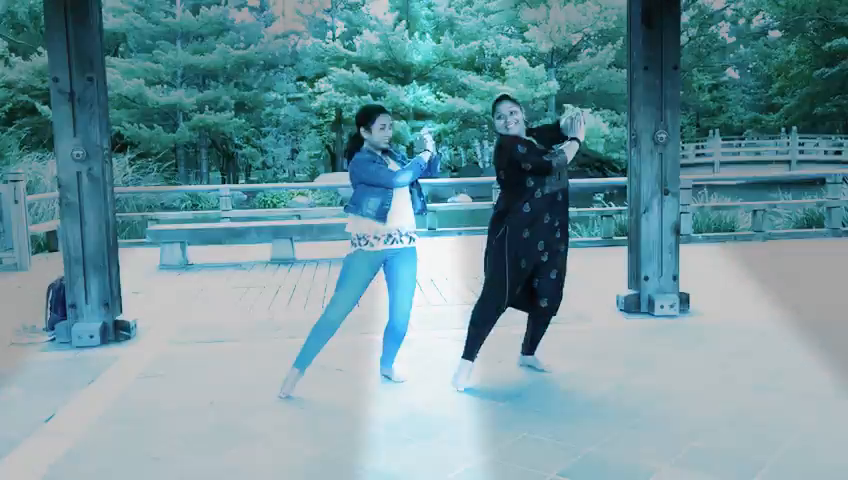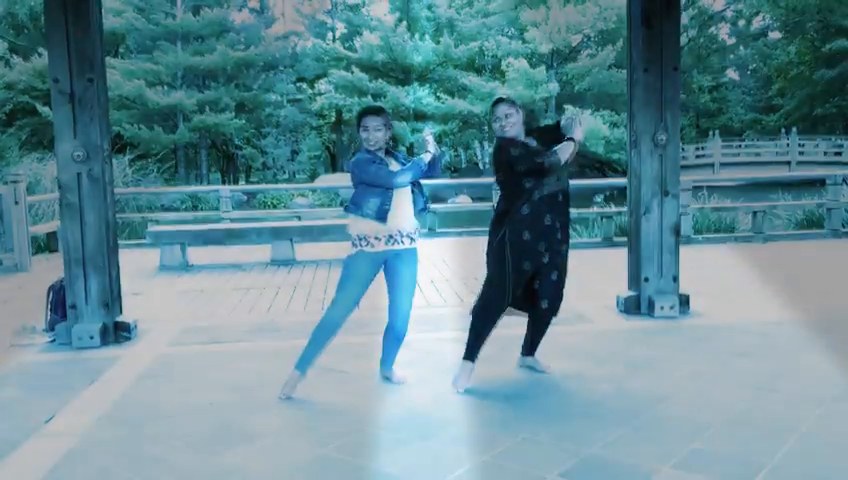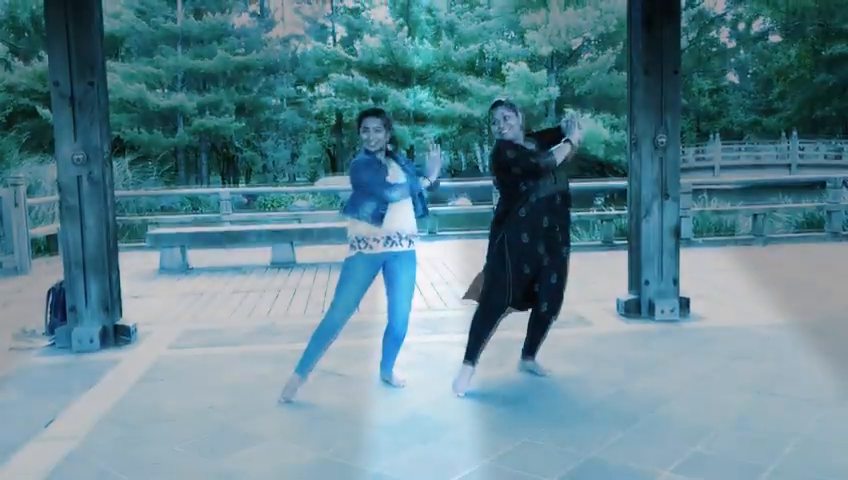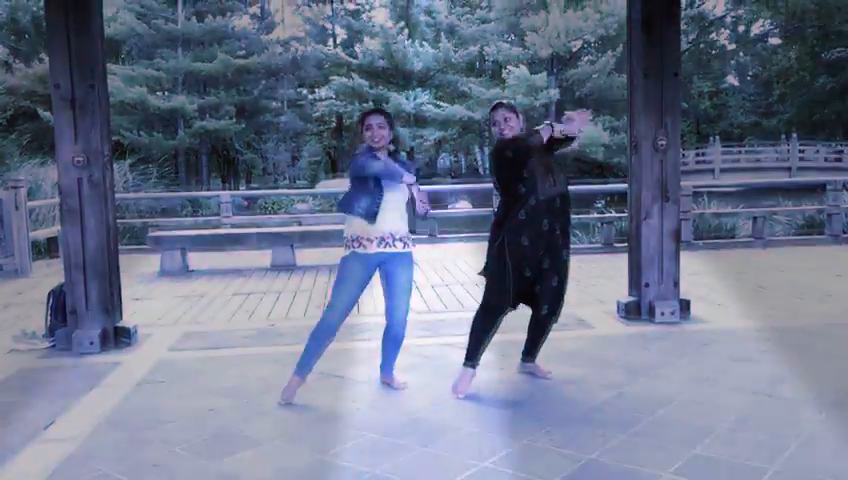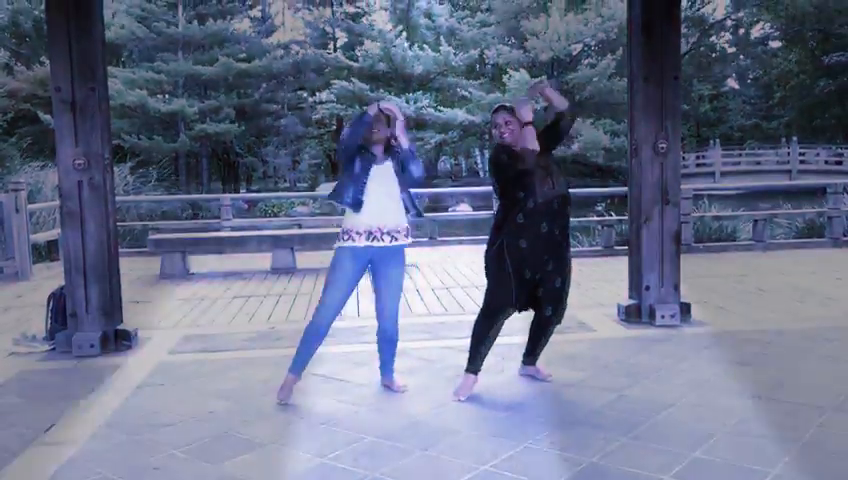
dt=0.2s
person 1, frame 1
left shoulder: (535, 137)
right shoulder: (510, 146)
left elbow: (562, 127)
right elbow: (553, 162)
left wrist: (570, 124)
right wrist: (577, 138)
left hip: (550, 232)
right hip: (515, 233)
left knee: (548, 298)
right knee: (496, 297)
left ankle: (528, 354)
right ankle: (467, 361)
person 1, frame 2
left shoulder: (535, 137)
right shoulder: (506, 149)
left elbow: (564, 128)
right elbow: (549, 162)
left wrist: (570, 125)
right wrist: (574, 140)
left hip: (551, 233)
right hip: (516, 234)
left knee: (549, 298)
right knee: (497, 298)
left ankle: (528, 355)
right ankle: (468, 362)
person 1, frame 3
left shoulder: (538, 141)
right shoulder: (504, 152)
left elbow: (566, 131)
right elbow: (540, 164)
left wrist: (571, 127)
right wrist: (571, 142)
left hip: (552, 236)
right hip: (516, 237)
left knee: (549, 301)
right knee: (496, 300)
left ankle: (528, 357)
right ankle: (468, 365)
person 1, frame 4
left shoulder: (540, 145)
right shoulder: (502, 151)
left elbow: (570, 131)
right elbow: (529, 141)
left wrist: (573, 122)
right wrist: (551, 128)
left hip: (552, 238)
right hip: (515, 238)
left knee: (549, 303)
right knee: (496, 303)
left ankle: (528, 360)
right ankle: (468, 368)
person 1, frame 5
left shoulder: (539, 143)
right shoulder: (500, 156)
left elbow: (566, 119)
right elbow: (526, 161)
left wrist: (546, 91)
right wrist: (528, 122)
left hip: (552, 242)
right hip: (514, 242)
left knee: (551, 306)
right knee: (498, 305)
left ankle: (529, 362)
right ankle: (472, 372)
person 2, frame 1
left shoulder: (394, 156)
right shoulder: (361, 162)
left elbow: (430, 171)
right elbow: (398, 178)
left wrist: (430, 148)
right wrist: (424, 154)
left hip: (404, 244)
right hip: (369, 243)
left knee: (401, 314)
right knee: (337, 309)
left ankle: (387, 364)
right ankle: (297, 370)
person 2, frame 2
left shoulder: (397, 157)
right shoulder: (361, 163)
left elbow: (431, 169)
right elbow: (398, 178)
left wrist: (433, 150)
right wrist: (426, 156)
left hip: (404, 245)
right hip: (369, 245)
left knee: (401, 315)
right knee: (339, 311)
left ankle: (387, 366)
right ankle: (299, 372)
person 2, frame 3
left shoulder: (399, 162)
right shoulder: (361, 165)
left elbow: (424, 186)
right elbow: (390, 191)
left wrist: (433, 168)
right wrist: (426, 180)
left hip: (402, 248)
right hip: (367, 246)
left knee: (400, 317)
right knee: (338, 313)
left ankle: (386, 369)
right ankle: (298, 376)
person 2, frame 4
left shoulder: (402, 164)
right shoulder: (361, 160)
left elbow: (414, 203)
right elbow: (371, 168)
left wrist: (418, 200)
right wrist: (404, 176)
left hip: (399, 249)
right hip: (363, 247)
left knee: (398, 317)
right knee: (335, 314)
left ankle: (387, 371)
right ankle: (298, 377)
person 2, frame 5
left shoulder: (397, 160)
right shoulder: (354, 156)
left elbow: (417, 175)
right elbow: (349, 135)
left wrist: (401, 134)
right wrist: (373, 109)
left hip: (390, 246)
right hip: (354, 242)
left knee: (389, 316)
right knee: (326, 311)
left ankle: (387, 374)
right ankle: (293, 376)
